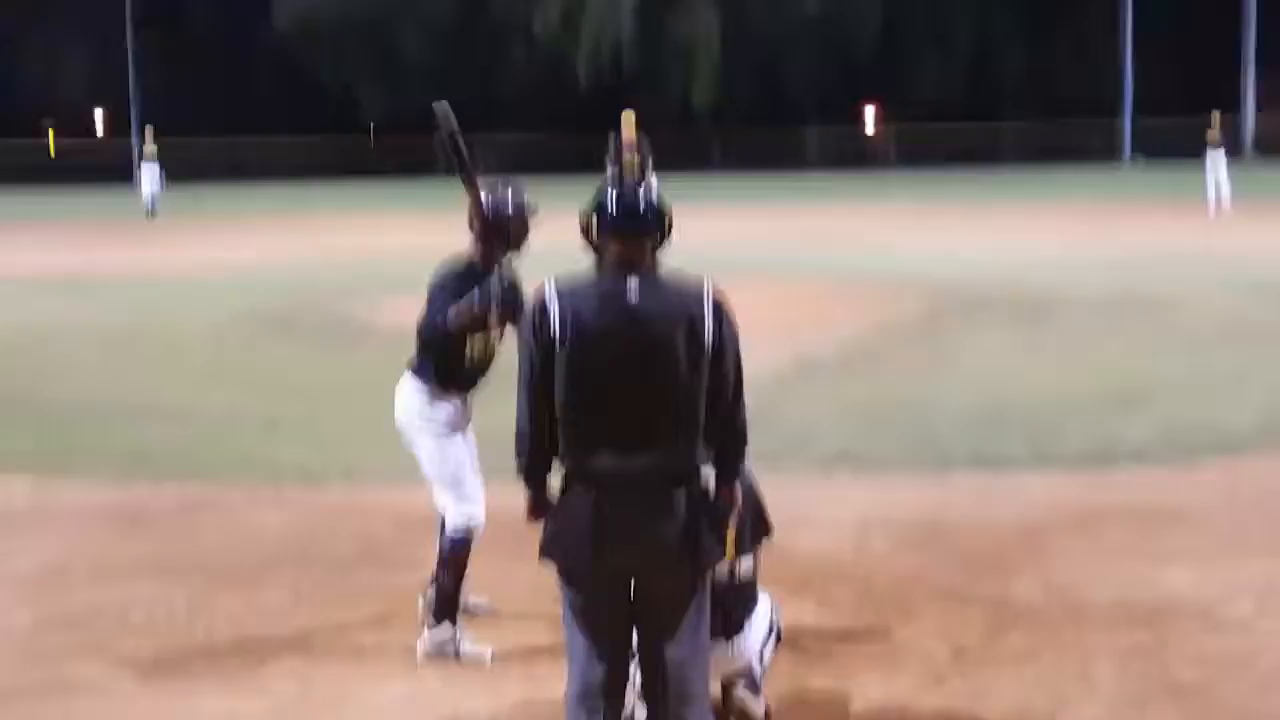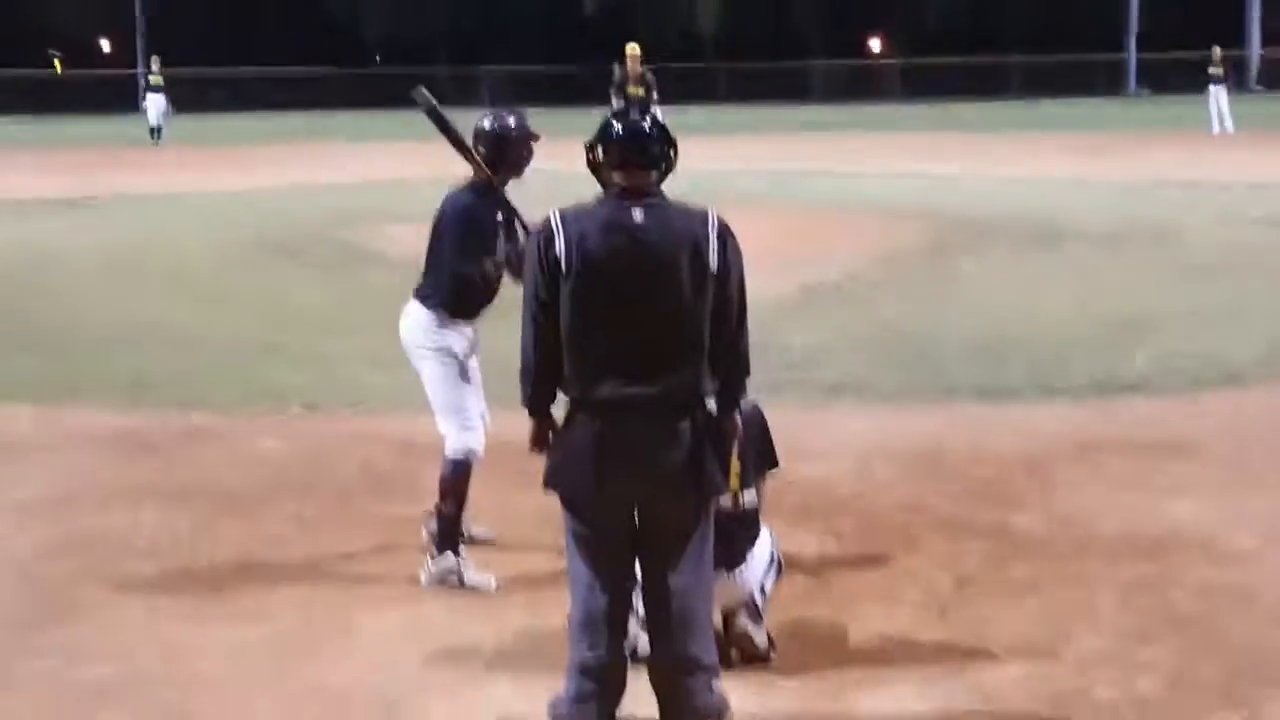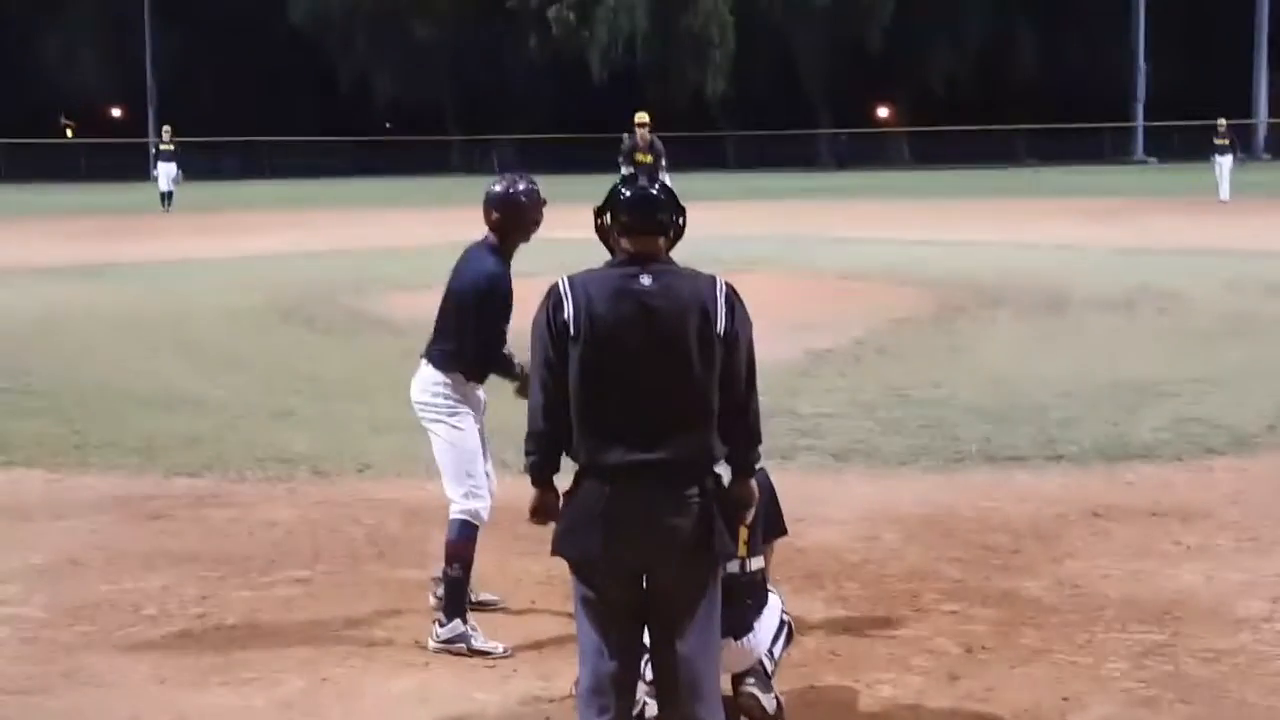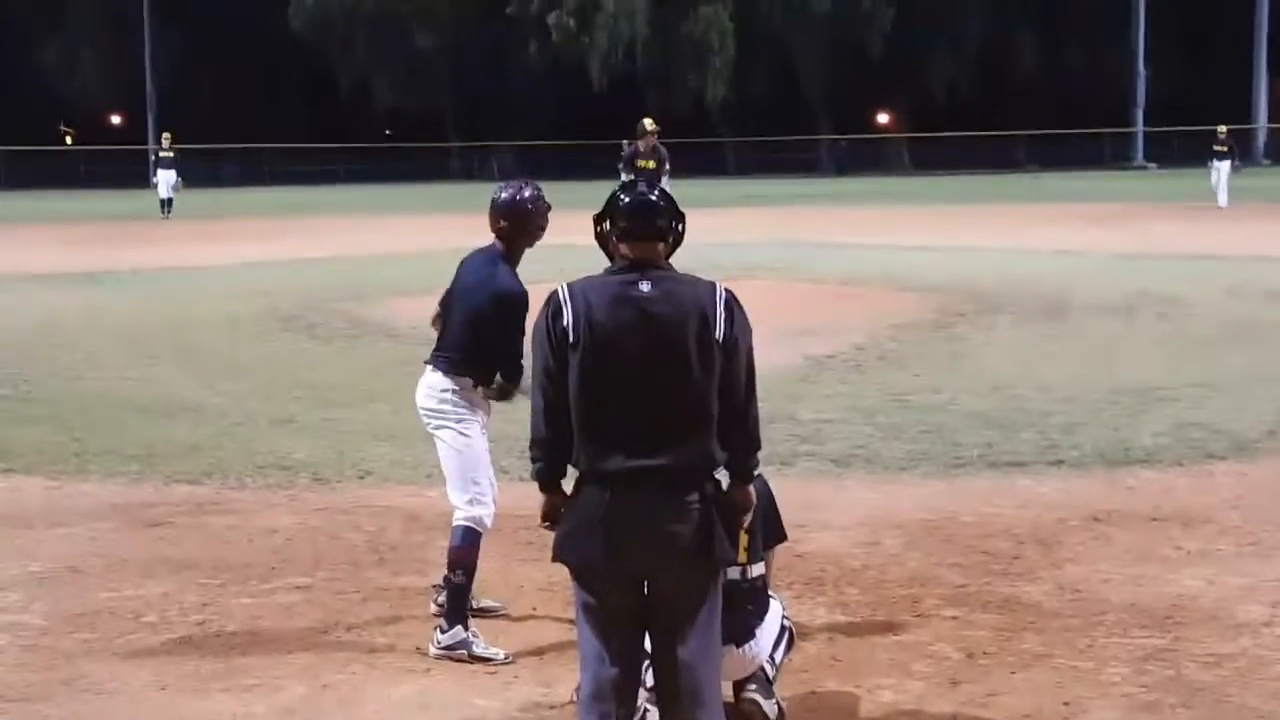
dt=0.3s
person 1, frame 1
left shoulder: (555, 305)
right shoulder: (702, 308)
left elbow: (536, 415)
right elbow: (727, 413)
left wrist: (535, 482)
right wrist: (727, 479)
left hip: (588, 505)
right hip: (675, 504)
left knee: (593, 647)
right knee: (678, 644)
person 1, frame 2
left shoulder: (560, 233)
right shoulder: (707, 232)
left elbow: (540, 340)
right elbow: (731, 338)
left wrist: (539, 411)
right wrist: (727, 406)
left hip: (594, 432)
right hip: (679, 431)
left knee: (597, 576)
right knee: (681, 573)
person 1, frame 3
left shoulder: (568, 299)
right shoulder: (716, 298)
left elbow: (548, 404)
right elbow: (739, 401)
left wrist: (543, 479)
right wrist: (742, 472)
left hip: (601, 498)
right hip: (689, 498)
left knee: (605, 643)
right knee: (690, 640)
person 1, frame 4
left shoulder: (568, 305)
right shoulder: (715, 304)
left elbow: (549, 411)
right elbow: (740, 407)
left wrist: (550, 484)
right wrist: (741, 478)
left hip: (601, 506)
right hip: (688, 505)
left knee: (605, 653)
right knee: (690, 651)
person 2, frame 1
left shoulder: (500, 279)
right shoulder: (455, 280)
right elbow: (429, 335)
right wrist: (476, 309)
left hip: (454, 401)
right hip: (429, 402)
left knee: (464, 498)
right knee: (465, 510)
left ankle: (443, 591)
right ankle: (439, 629)
person 2, frame 2
left shoulder: (500, 203)
right shoulder: (463, 205)
left elbow: (521, 262)
right elbow: (455, 277)
left wrist: (513, 256)
right wrist: (496, 262)
left hip: (456, 326)
right hip: (434, 326)
left knee: (471, 425)
right knee: (466, 436)
left ankle: (445, 519)
right ankle: (443, 556)
person 2, frame 3
left shoulder: (480, 256)
right shoulder: (491, 275)
right elbow: (486, 352)
left wrist: (513, 370)
right wrist: (522, 376)
left hip: (453, 383)
right hip: (448, 389)
left knee: (477, 488)
right knee: (471, 500)
left ankle: (451, 584)
right ankle: (450, 624)
person 2, frame 4
left shoulder: (476, 261)
right shoulder: (507, 288)
left elbow: (441, 318)
right elbow: (509, 365)
right wrist: (503, 386)
left hip: (449, 384)
right hip: (455, 395)
left knee: (477, 495)
right knee: (475, 508)
left ankle: (452, 591)
right ankle: (451, 631)
person 3, frame 1
right shoulder: (740, 486)
right elbow: (750, 572)
right hip: (734, 640)
right knee: (763, 608)
left ankle: (641, 685)
right ankle: (745, 688)
person 3, frame 2
right shoulder: (749, 415)
right elbow: (755, 503)
right hip: (735, 568)
right knee: (763, 541)
left ankle: (646, 619)
right ankle: (747, 617)
person 3, frame 3
right shoulder: (756, 480)
right elbow: (763, 575)
right hip: (744, 637)
right knee: (771, 605)
left ankle: (653, 683)
right ankle: (756, 683)
person 3, frame 4
right shoulder: (755, 487)
right elbow: (765, 581)
right hip: (744, 645)
right knee: (773, 612)
left ankle: (654, 691)
right ankle: (757, 688)
